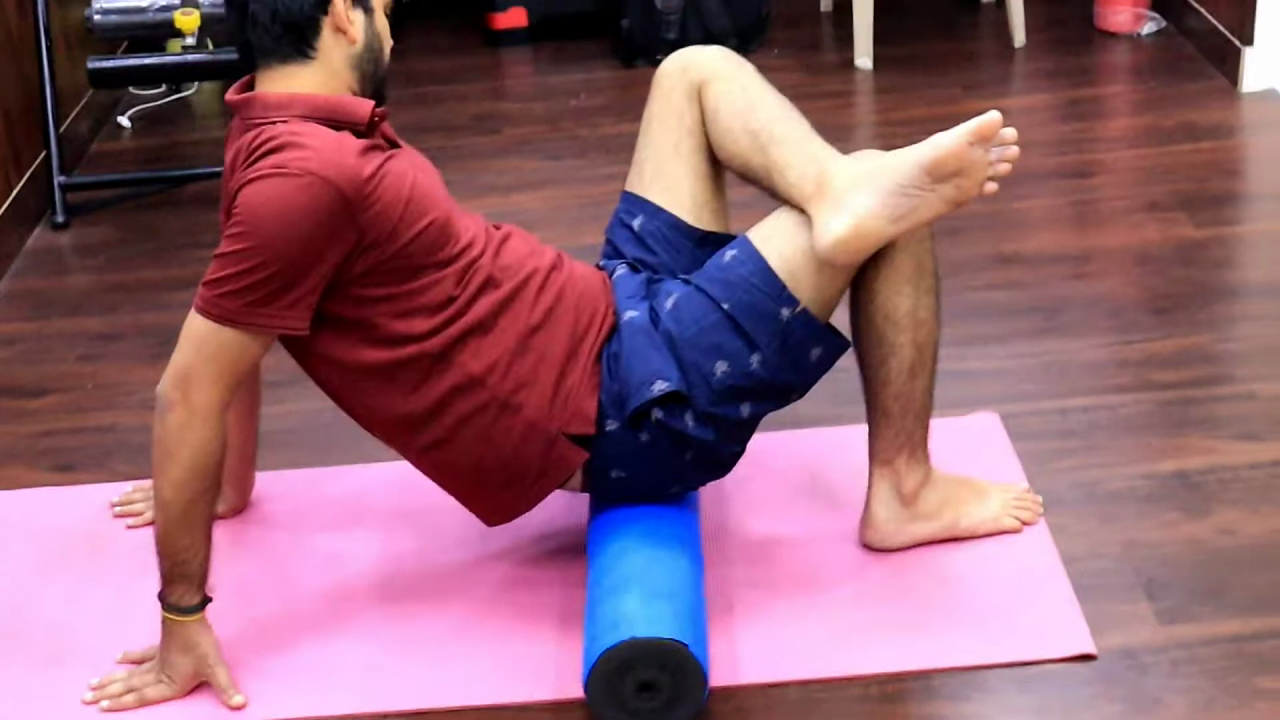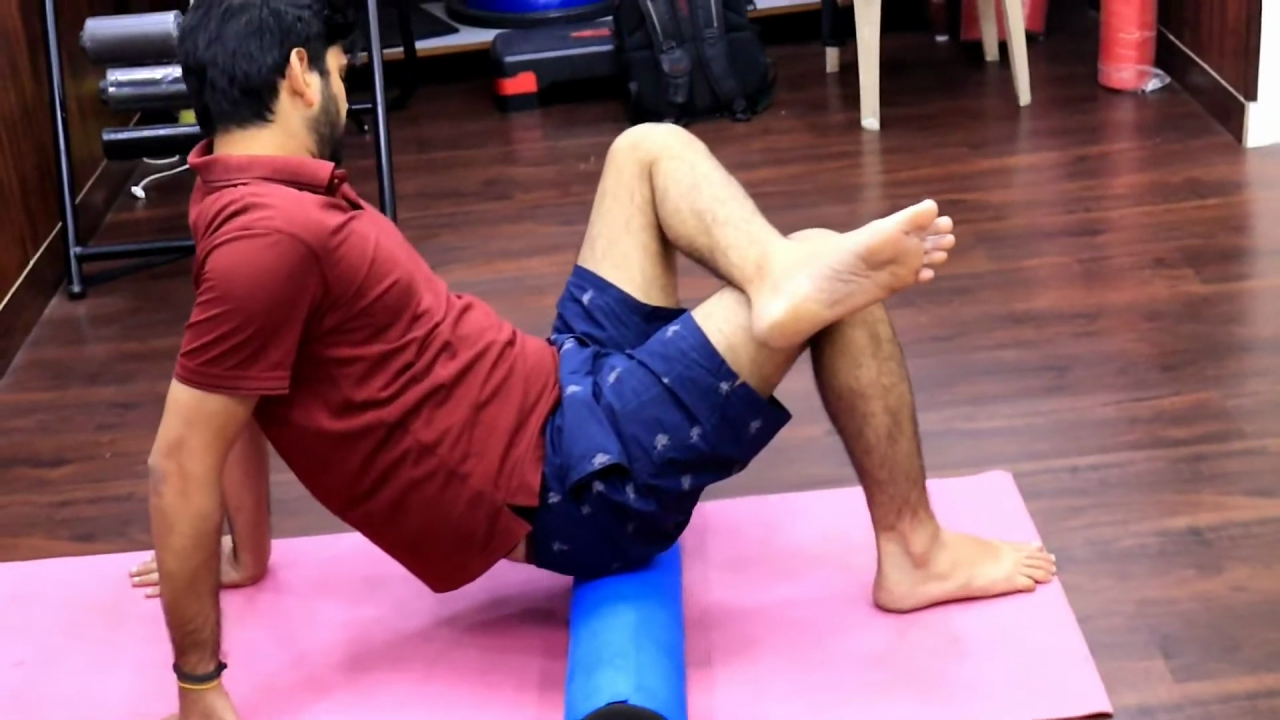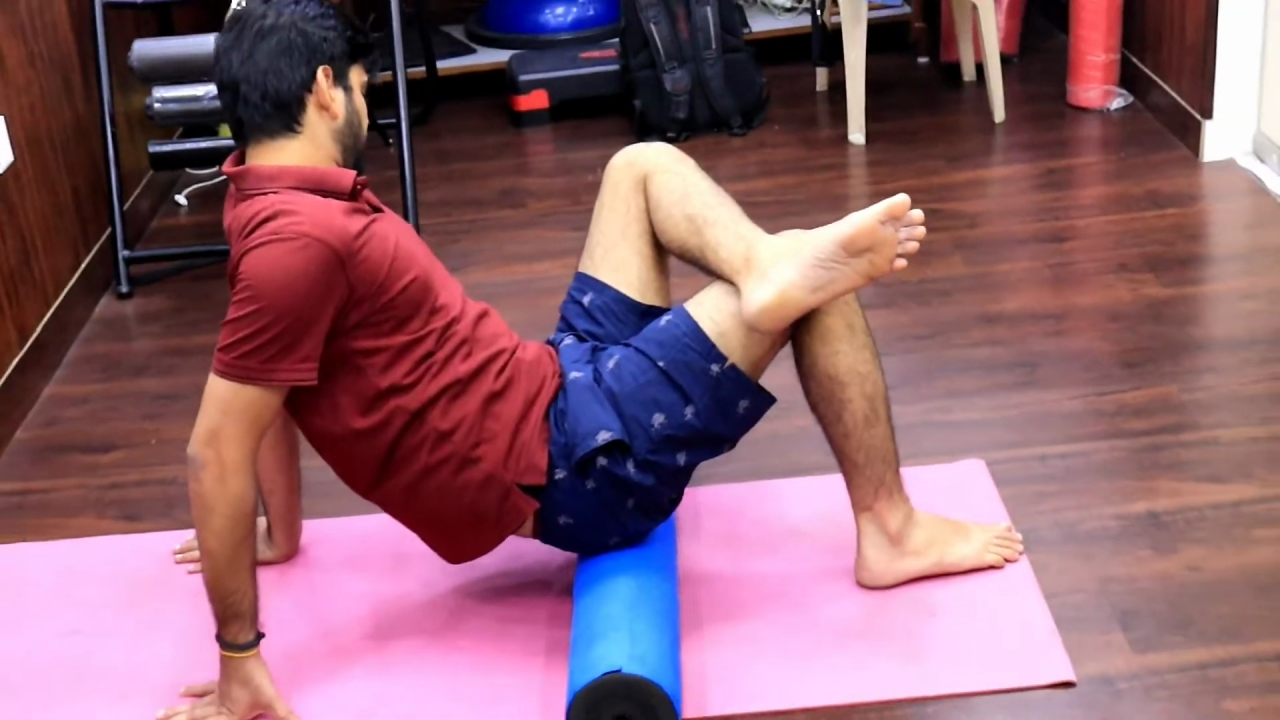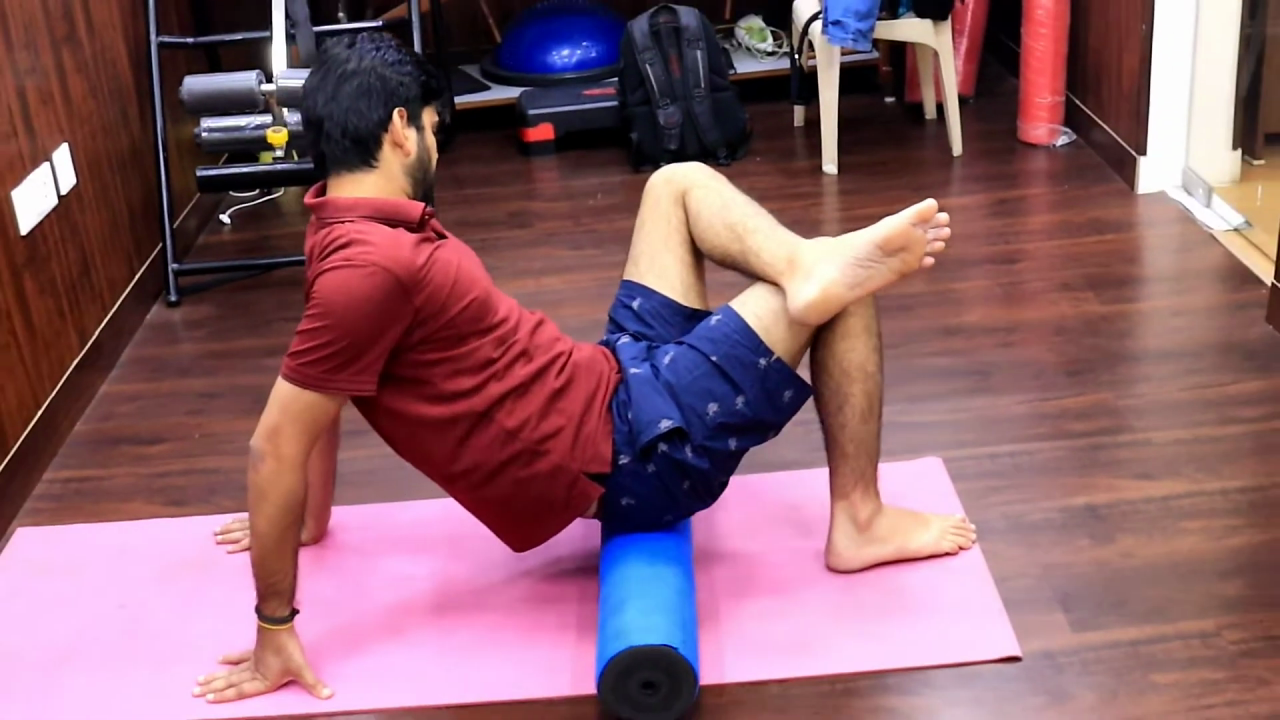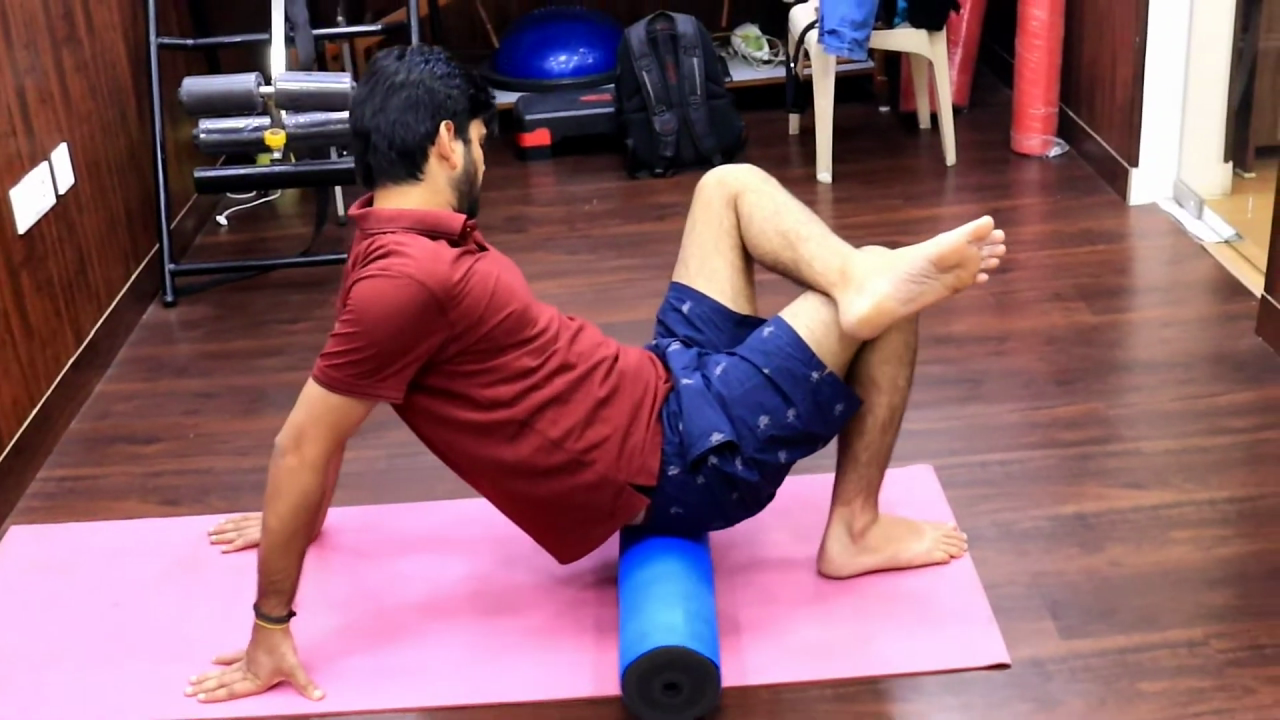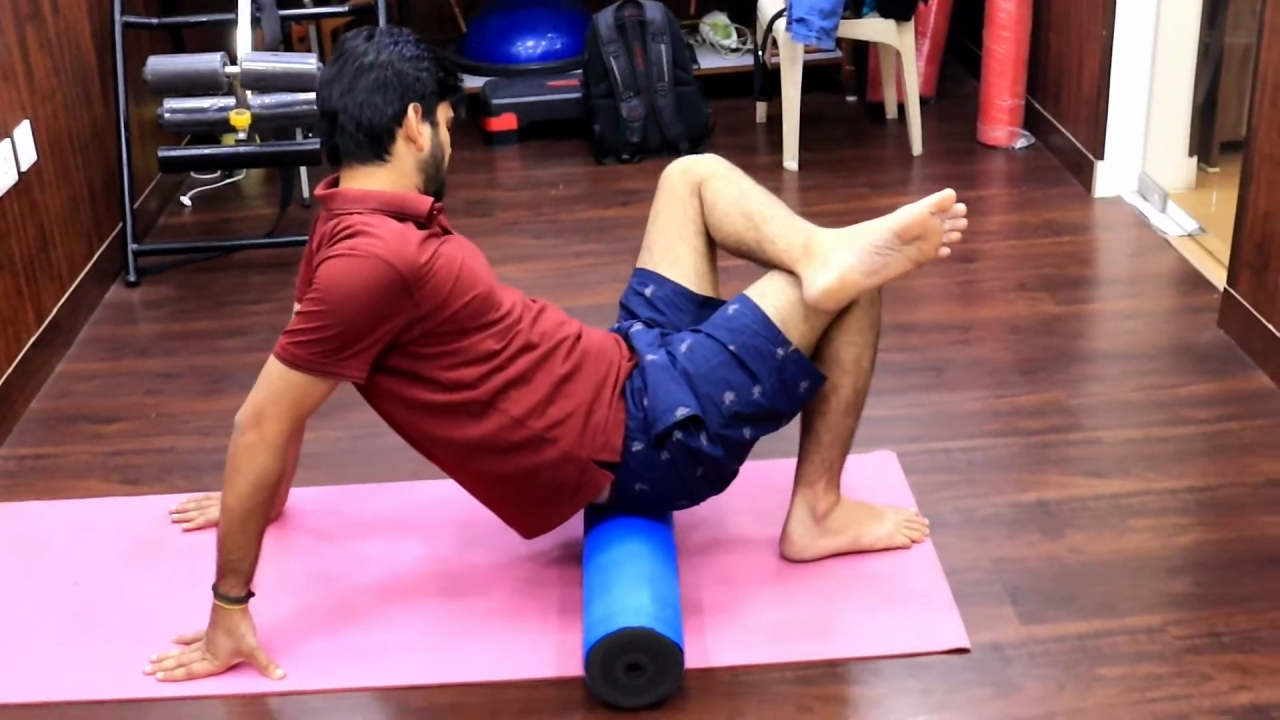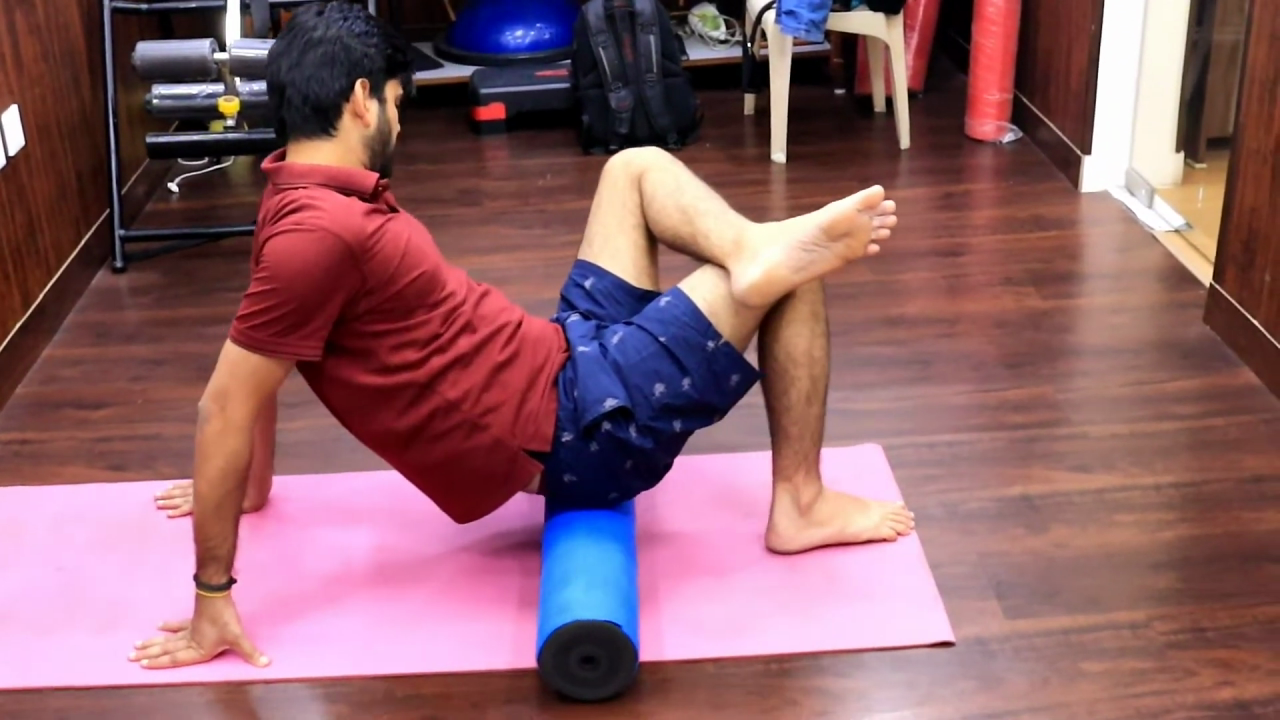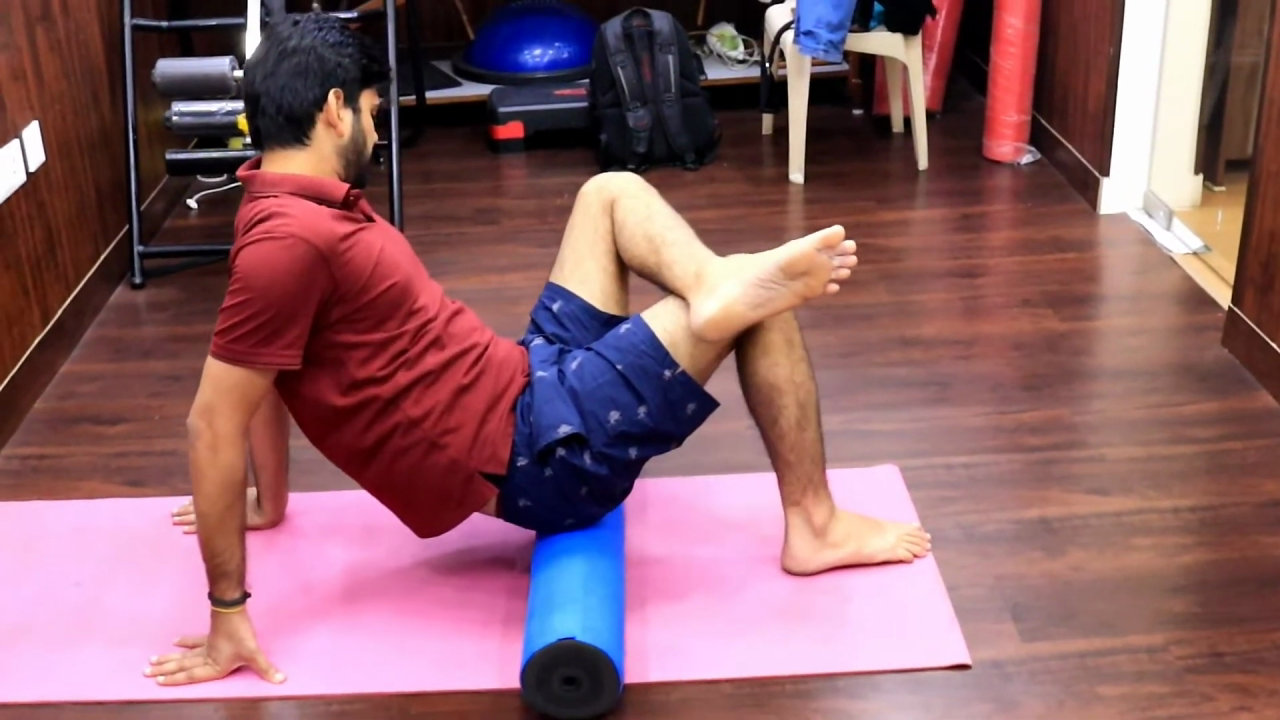
dt=0.5s
person 1, frame 1
left shoulder: (287, 128)
right shoulder: (306, 173)
left elbow: (234, 339)
right elbow: (190, 394)
left wrist: (231, 490)
right wrist: (182, 626)
left hip: (614, 311)
right hip: (627, 406)
right knee: (886, 197)
left ankle: (843, 199)
right ankle: (907, 491)
person 1, frame 2
left shoulder: (252, 194)
right shoulder: (274, 234)
left elbow: (244, 409)
right elbow: (179, 464)
left wrist: (250, 551)
left hip: (562, 391)
right hip: (571, 475)
left knee: (652, 150)
right knee: (836, 277)
left ankle: (777, 279)
right ankle: (917, 551)
person 1, frame 3
left shoulder: (280, 203)
right shoulder: (302, 237)
left elbow: (274, 399)
right elbow: (216, 451)
left wrist: (281, 532)
left hip: (564, 383)
right hip: (573, 463)
left knee: (647, 167)
right knee: (816, 283)
left ankle: (768, 270)
right ankle: (890, 528)
person 1, frame 4
left shoulder: (355, 230)
right shoulder: (371, 265)
left elbow: (316, 402)
right elbow: (276, 445)
right wrist: (276, 629)
left hip: (622, 382)
right hip: (635, 447)
left knee: (680, 183)
right knee: (844, 290)
left ankle: (809, 266)
right ankle: (860, 520)
person 1, frame 5
left shoulder: (398, 240)
right shoulder: (409, 278)
left elbow: (337, 374)
right elbow: (301, 443)
right wrist: (270, 631)
left hip: (665, 386)
right hip: (682, 454)
left knee: (733, 186)
right knee: (889, 294)
left ankle: (856, 278)
right ankle: (858, 529)
person 1, frame 6
left shoulder: (357, 222)
right shoulder: (376, 257)
left elbow: (298, 349)
right elbow: (261, 421)
right wrist: (230, 610)
left hip: (625, 369)
right hip: (644, 431)
left knee: (696, 175)
right knee: (852, 282)
left ankle: (824, 252)
right ankle: (821, 510)
person 1, frame 7
left shoulder: (310, 197)
right shoulder: (320, 231)
left elbow: (257, 373)
right elbow: (224, 407)
left wrist: (255, 485)
right wrist: (213, 596)
right hip: (579, 426)
left knee: (637, 168)
right knee: (793, 277)
left ankle: (754, 250)
right ankle: (802, 504)
person 1, frame 8
left shoulder: (295, 206)
right shoulder: (292, 239)
left elbow: (270, 381)
right elbow: (213, 423)
left wrist: (271, 501)
right wrist: (227, 613)
left hip: (528, 386)
right hip: (535, 450)
left knee: (612, 193)
right knee: (761, 305)
left ankle: (714, 286)
right ankle: (816, 524)
